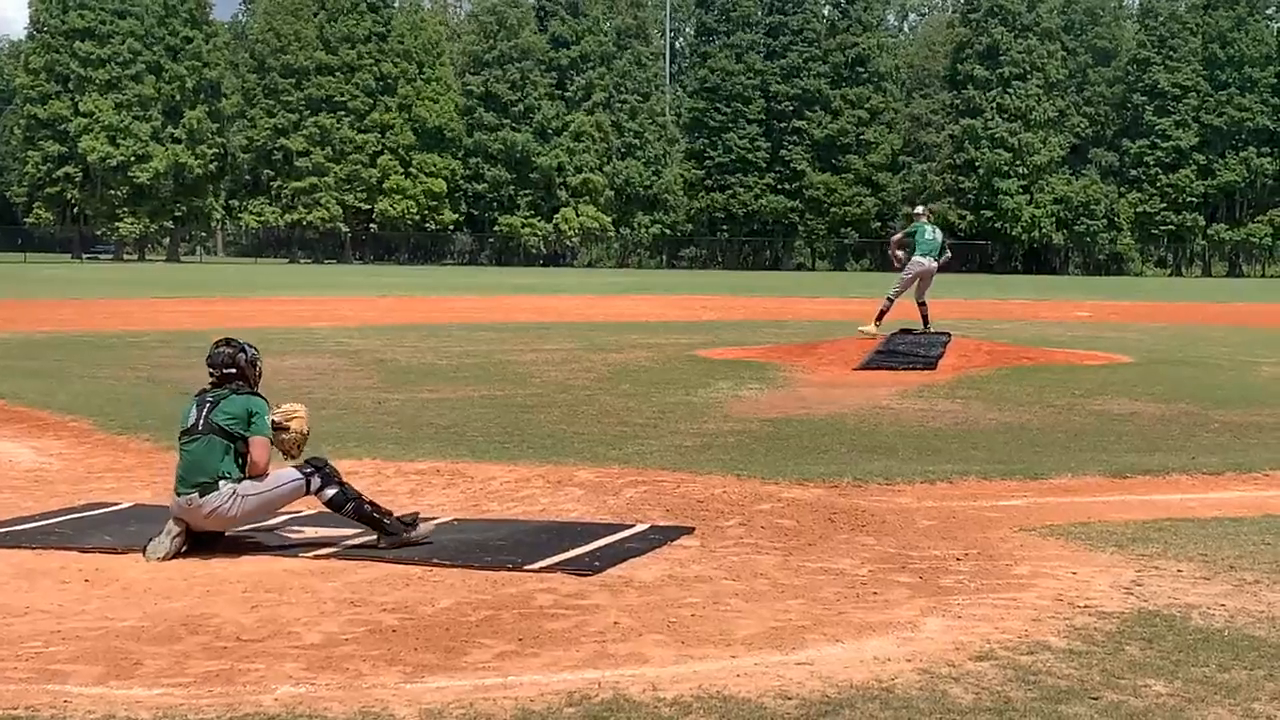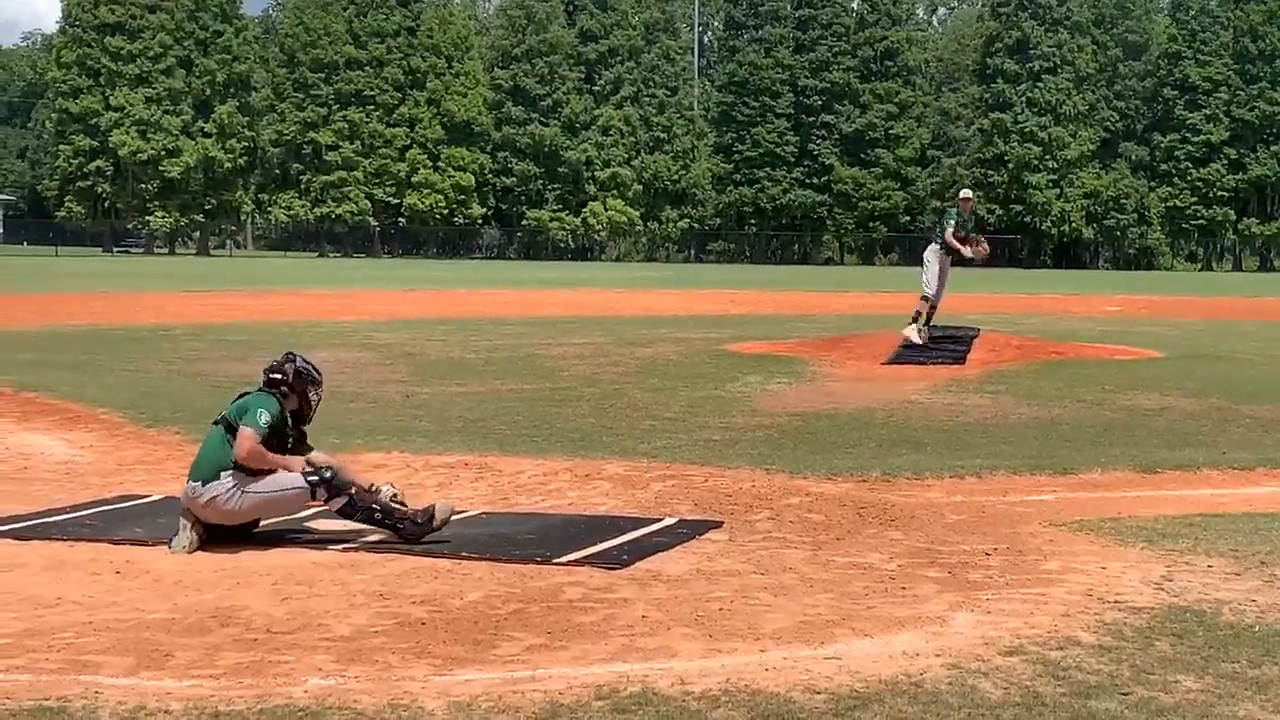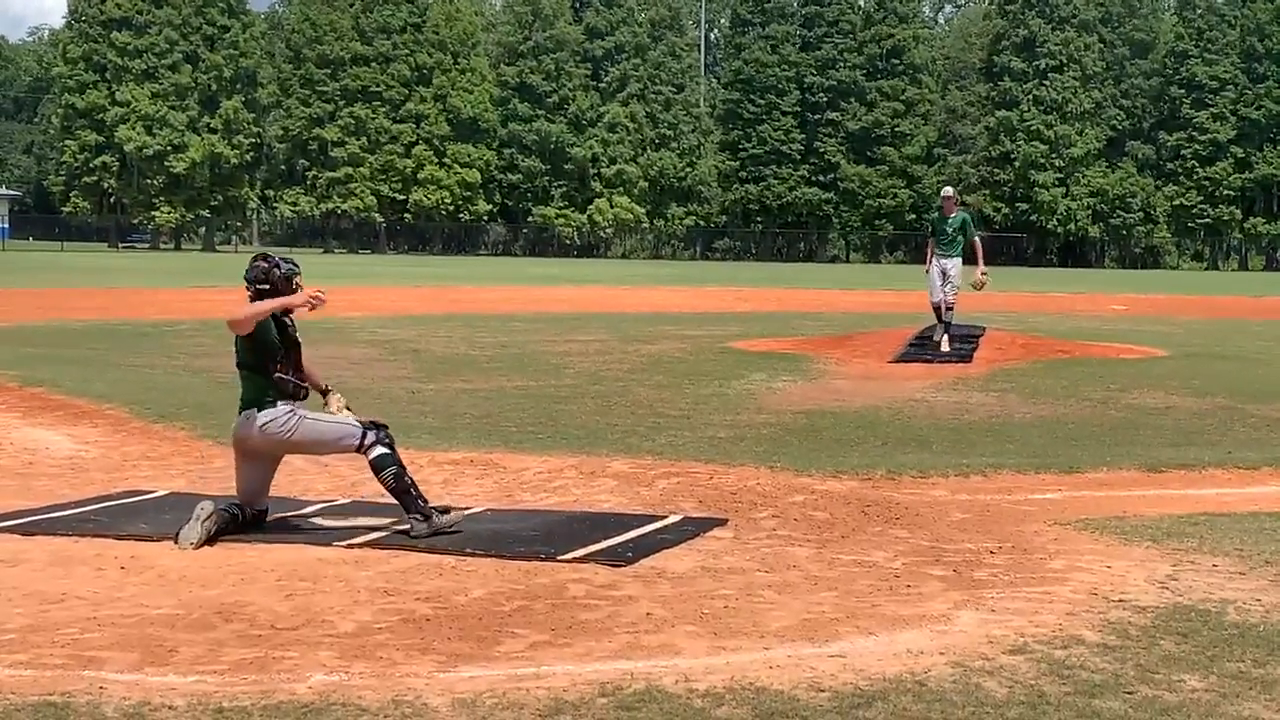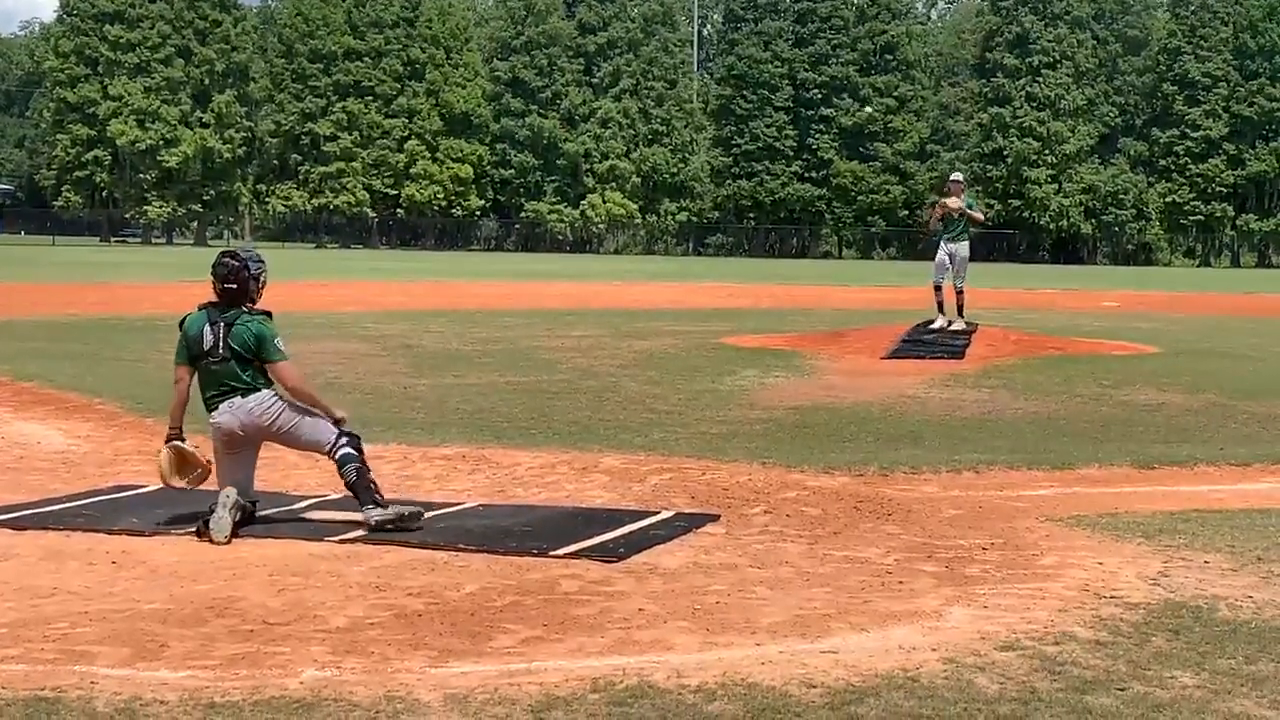
dt=1s
person 1, frame 1
left shoulder: (198, 403)
right shoulder: (251, 402)
right elbow: (259, 465)
left hip: (185, 504)
right hip: (221, 503)
left knee: (209, 530)
right knee: (317, 472)
left ankle: (182, 530)
right ankle: (390, 527)
person 1, frame 2
left shoulder: (285, 424)
right shoulder: (266, 403)
left elbow: (319, 460)
right elbow: (244, 452)
left wrist: (371, 490)
right wrist: (286, 462)
left hip: (198, 497)
right hip: (223, 493)
left knee: (249, 519)
right knee: (326, 482)
left ankle: (200, 525)
right ankle: (407, 524)
person 1, frame 3
left shoulder: (275, 322)
right shoulder: (261, 322)
left elbow: (295, 364)
right elbow: (235, 318)
left wrist: (326, 391)
right wrist: (290, 301)
left hip: (248, 429)
right hip: (277, 420)
left knee: (251, 511)
right knee: (374, 436)
left ankle: (214, 519)
right ankle: (420, 515)
person 1, frame 4
left shoulder: (192, 323)
right shoulder: (259, 324)
left elbow: (180, 382)
right elbow: (290, 381)
left wrist: (174, 431)
right wrist: (329, 412)
left hip: (221, 419)
right hip: (267, 407)
left knee: (239, 504)
right knee: (345, 444)
left ankle: (229, 509)
right ankle: (377, 509)
